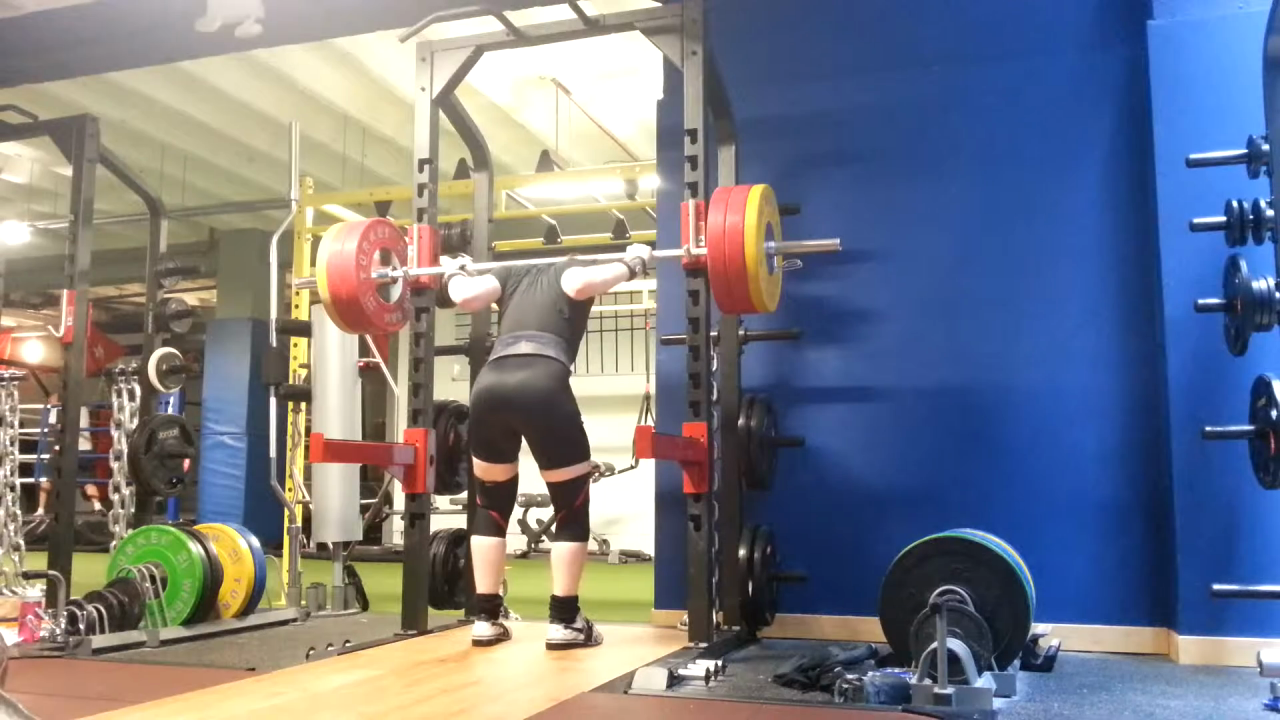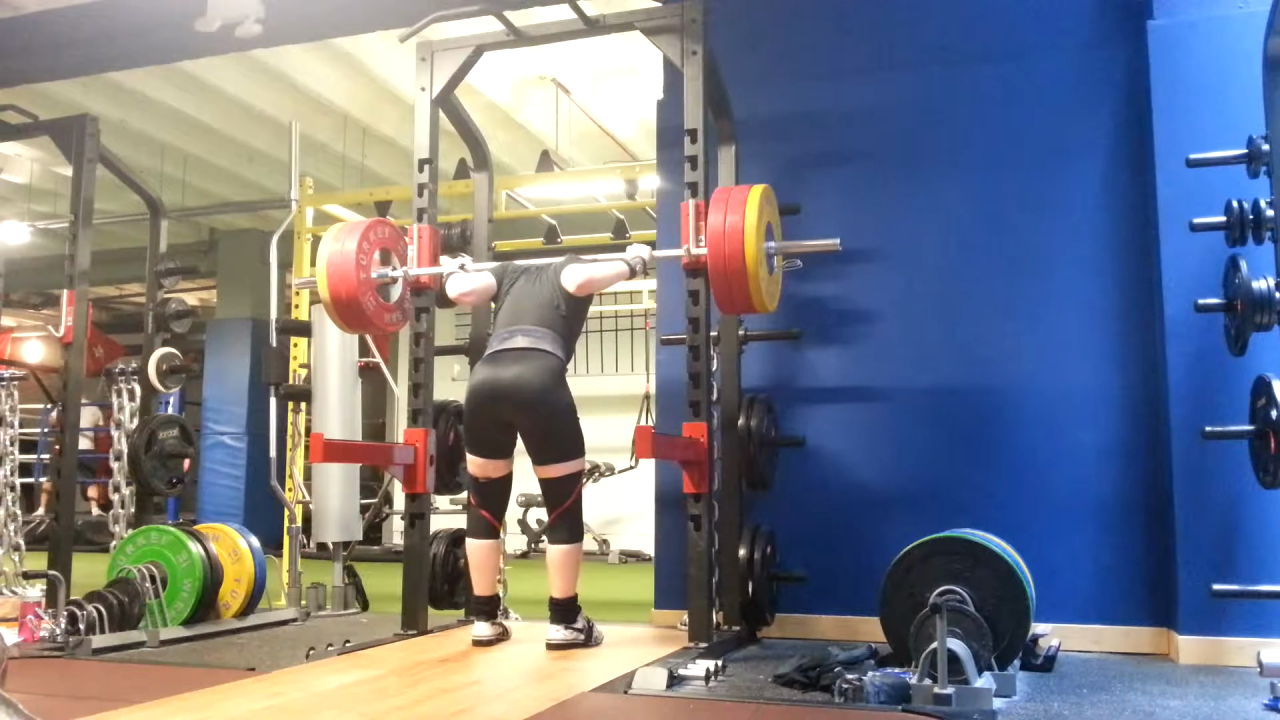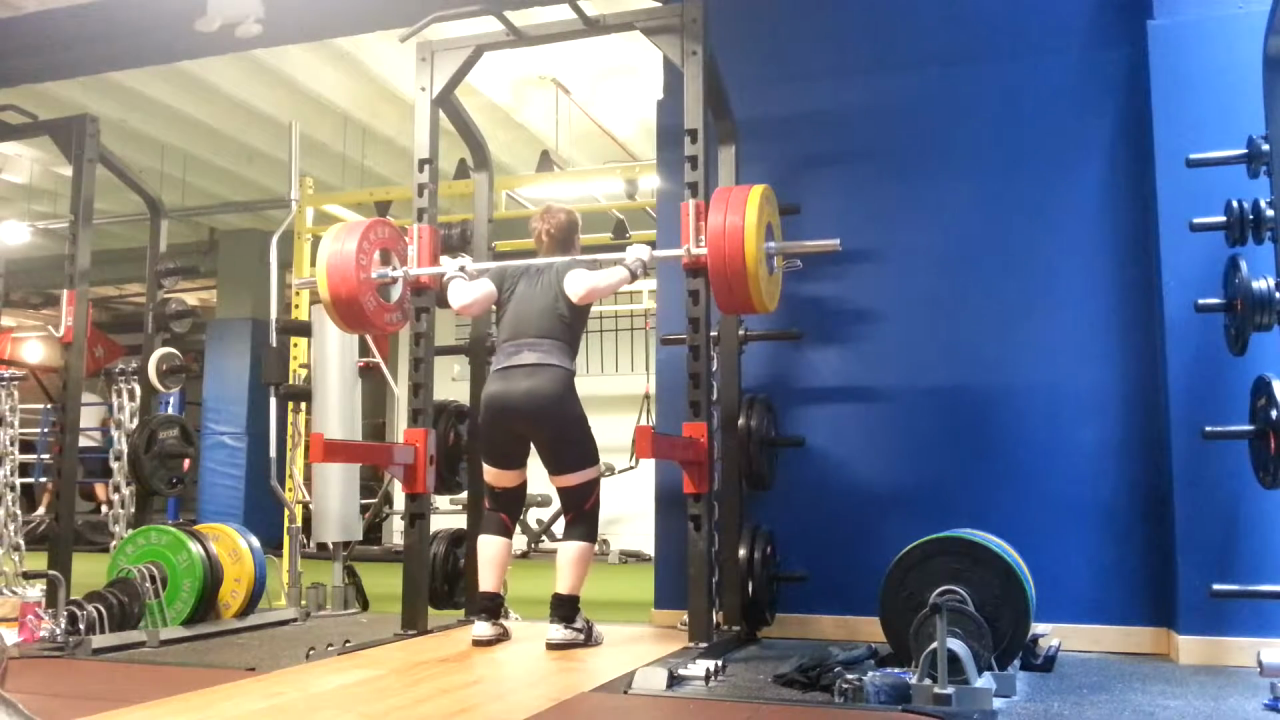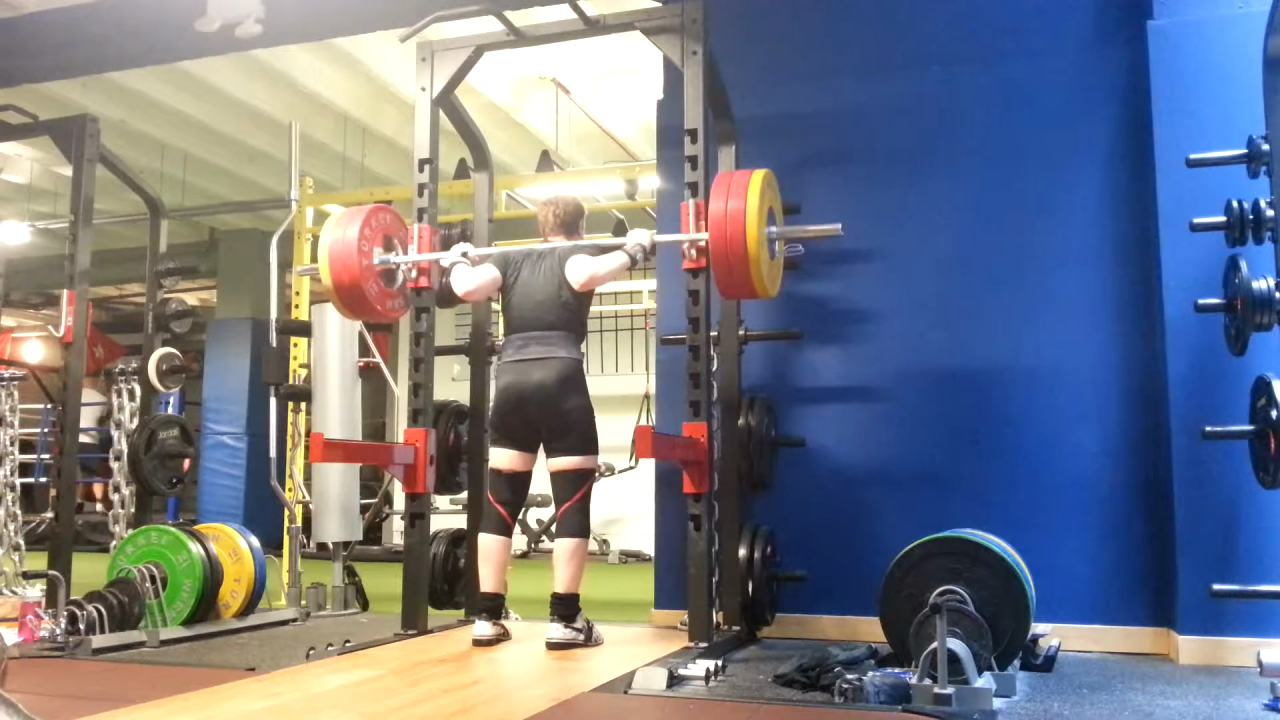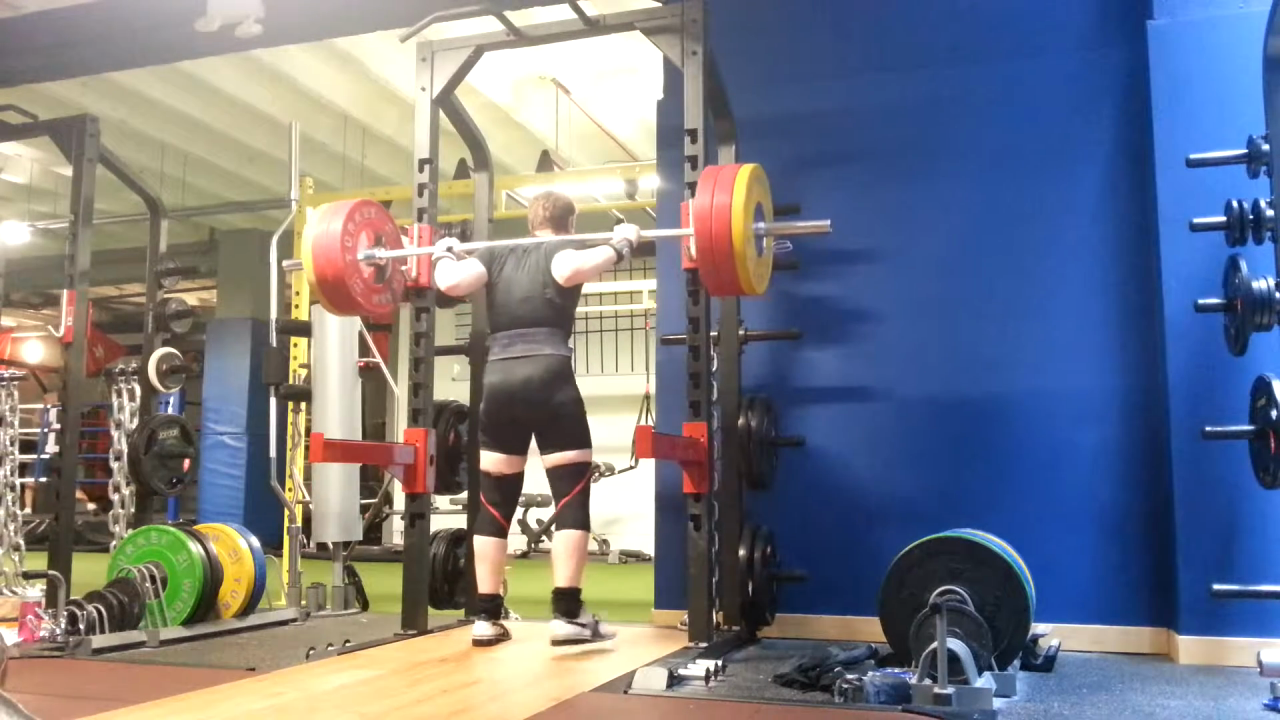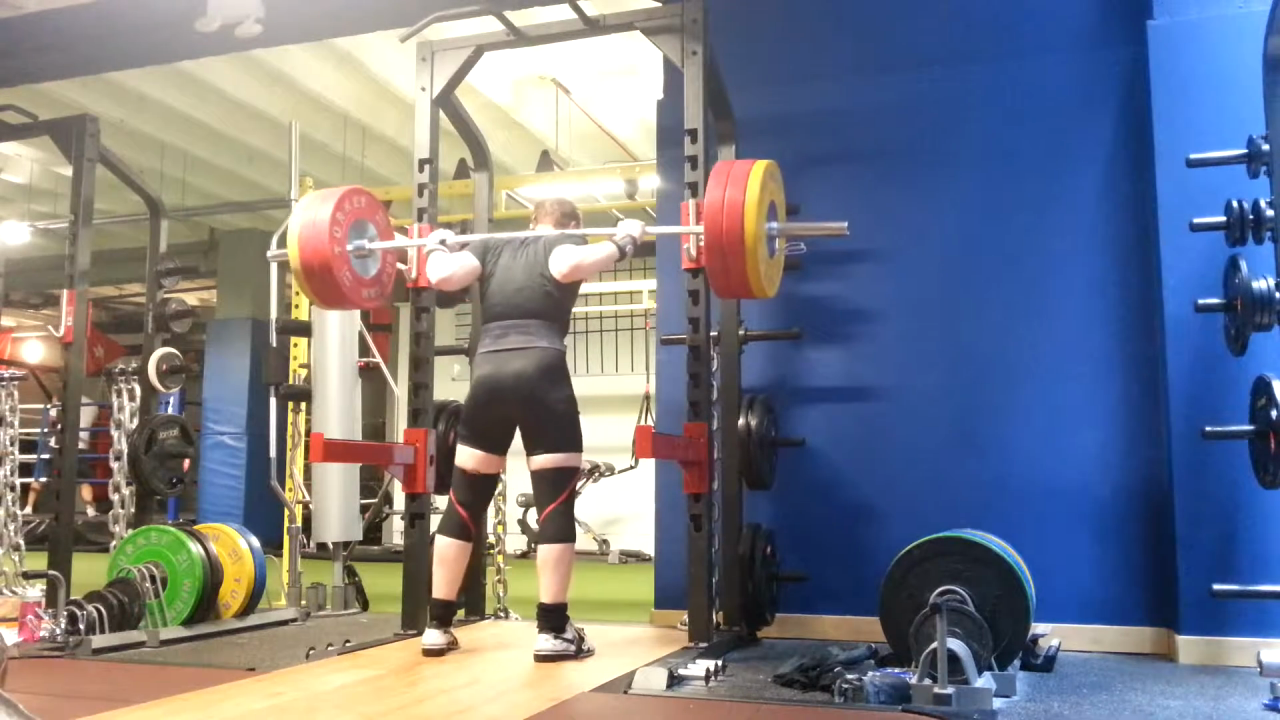
dt=0.7s
person 1, frame 1
left shoulder: (513, 273)
right shoulder: (576, 270)
left elbow: (467, 297)
right elbow: (581, 285)
left wrist: (453, 274)
right wrist: (632, 264)
left hip: (489, 386)
right hip: (542, 384)
left knee: (491, 506)
right knee: (572, 508)
left ankle: (486, 620)
right ankle: (565, 622)
person 1, frame 2
left shoulder: (510, 271)
right shoulder: (573, 266)
left elbow: (462, 292)
right elbow: (581, 281)
left wrist: (452, 272)
right wrist: (632, 263)
left hip: (485, 380)
right hip: (539, 379)
left knee: (484, 504)
right knee: (564, 506)
left ankle: (484, 619)
right ankle: (565, 621)
person 1, frame 3
left shoulder: (507, 272)
right shoulder: (576, 268)
left elbow: (464, 302)
right elbow: (582, 291)
left wrist: (454, 275)
right wrist: (633, 266)
left hip: (497, 393)
right hip: (548, 390)
left knee: (500, 509)
right knee: (582, 510)
left ankle: (486, 618)
right ankle: (564, 621)
person 1, frame 4
left shoulder: (511, 257)
right shoulder: (582, 252)
left elbow: (468, 288)
right elbow: (585, 276)
left wrist: (456, 261)
right wrist: (634, 249)
left hip: (511, 382)
right hip: (559, 381)
left knee: (500, 502)
right knee: (572, 504)
left ankle: (487, 617)
right ankle: (564, 620)
person 1, frame 5
left shoulder: (495, 253)
right shoulder: (568, 248)
left elbow: (451, 283)
right elbow: (569, 271)
left wrist: (443, 255)
right wrist: (620, 245)
left hip: (498, 381)
right hip: (549, 377)
left knee: (495, 503)
right knee: (571, 499)
left ankle: (487, 618)
right ankle: (569, 614)
person 1, frame 6
left shoulder: (491, 246)
right shoulder: (570, 242)
left elbow: (444, 276)
right elbow: (569, 266)
left wrist: (436, 247)
right wrist: (623, 242)
left hip: (487, 374)
right hip: (541, 373)
left knee: (465, 503)
right knee: (555, 503)
left ankle: (437, 626)
right ankle: (553, 631)
